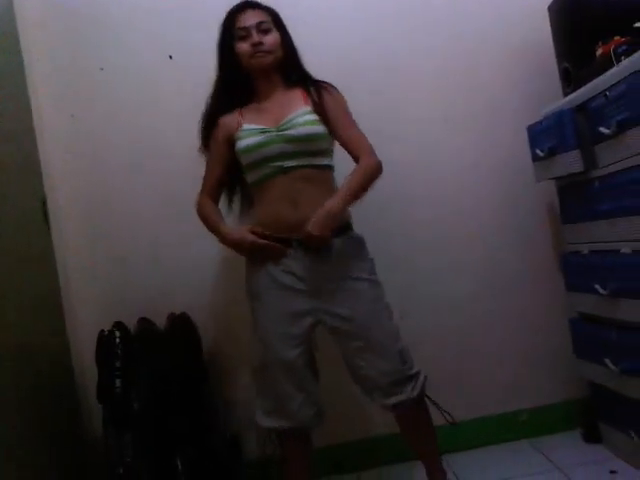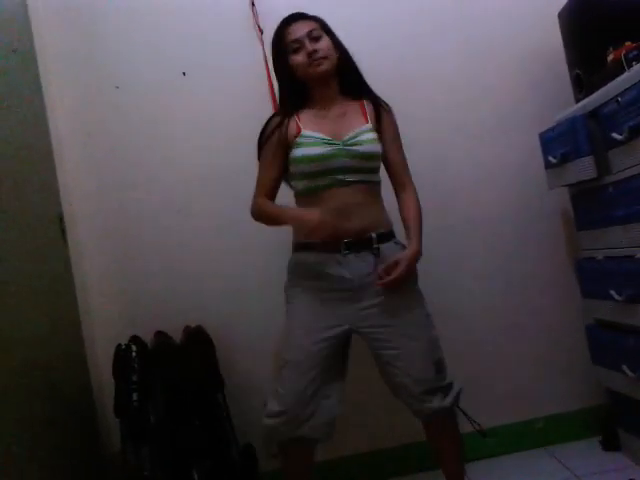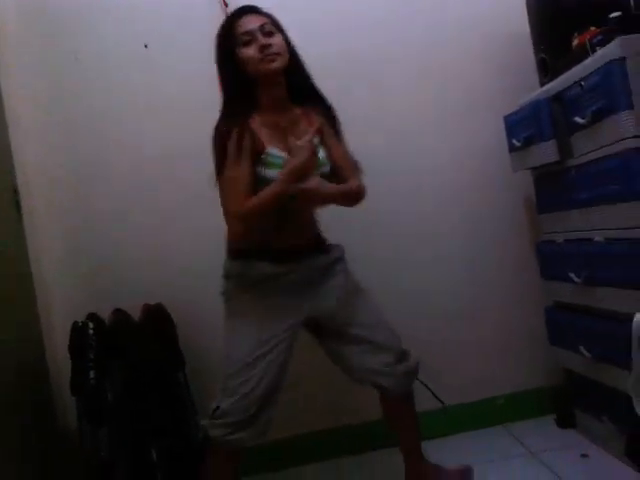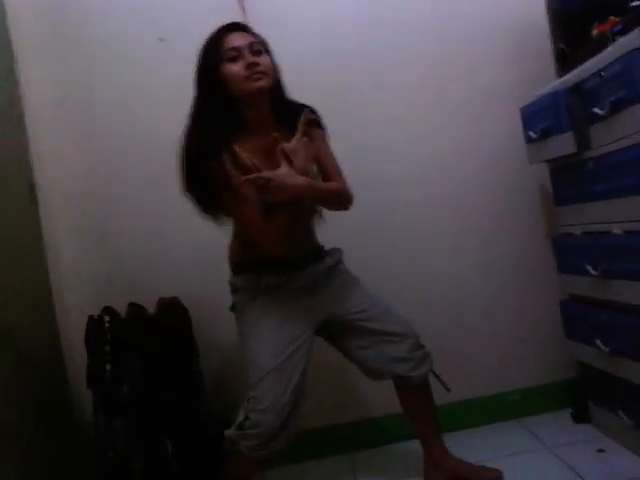
dt=0.3s
person 1, frame 1
left shoulder: (319, 95)
right shoulder: (228, 121)
left elbow: (370, 161)
right elbow: (205, 199)
left wrist: (334, 207)
right wrist: (227, 232)
left hip: (338, 252)
right hip: (273, 266)
left knee: (391, 370)
right knee: (287, 392)
person 1, frame 2
left shoulder: (375, 111)
right shoulder: (285, 126)
left elbow: (404, 185)
right elbow: (259, 205)
left wrist: (413, 244)
right wrist: (294, 215)
left hip: (382, 261)
right hip: (316, 271)
left knee: (427, 383)
right knee: (293, 401)
person 1, frame 3
left shoulder: (316, 113)
right shoulder: (236, 129)
left elbow: (357, 187)
right elbow: (241, 219)
left wrist: (323, 192)
right wrist: (295, 171)
left hip: (321, 266)
right hip: (260, 279)
left knee: (391, 363)
right knee: (241, 404)
person 1, frame 4
left shoulder: (301, 123)
right shoulder: (224, 152)
left elbow: (343, 197)
right elbow: (268, 240)
left wrist: (301, 185)
right wrist: (295, 175)
left hip: (322, 270)
right hip: (267, 290)
left knee: (406, 350)
right knee: (268, 411)
